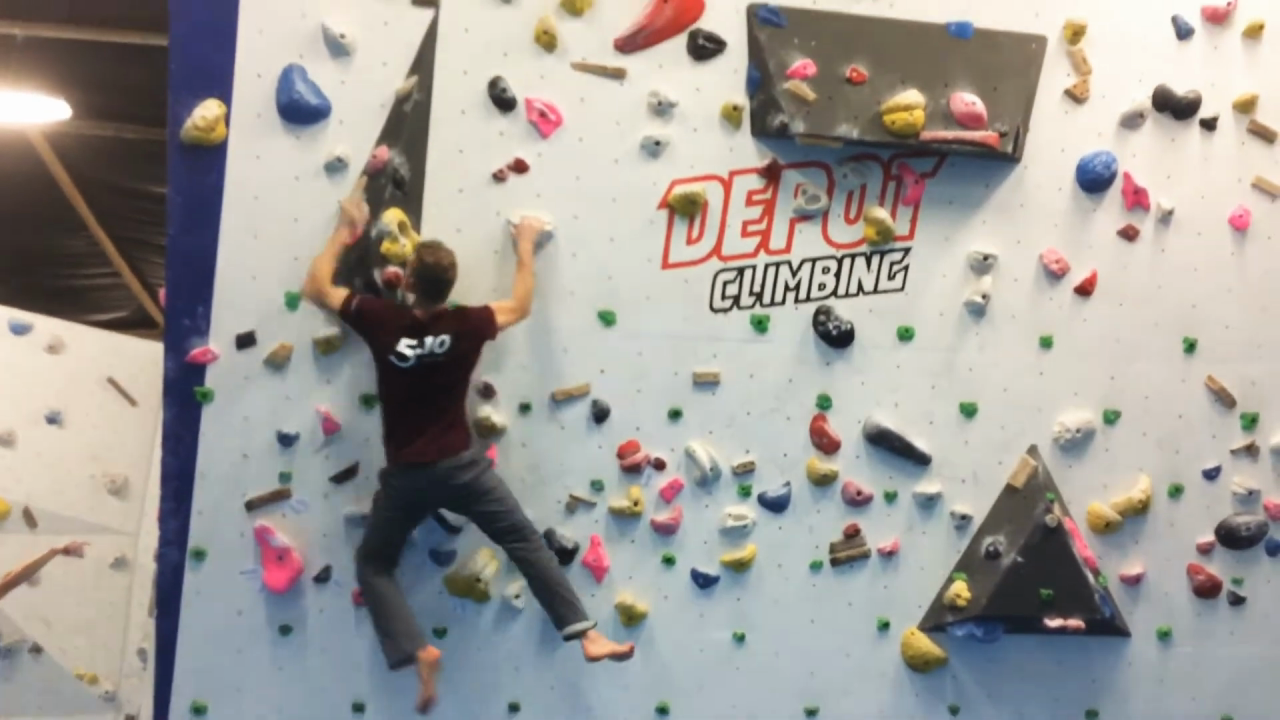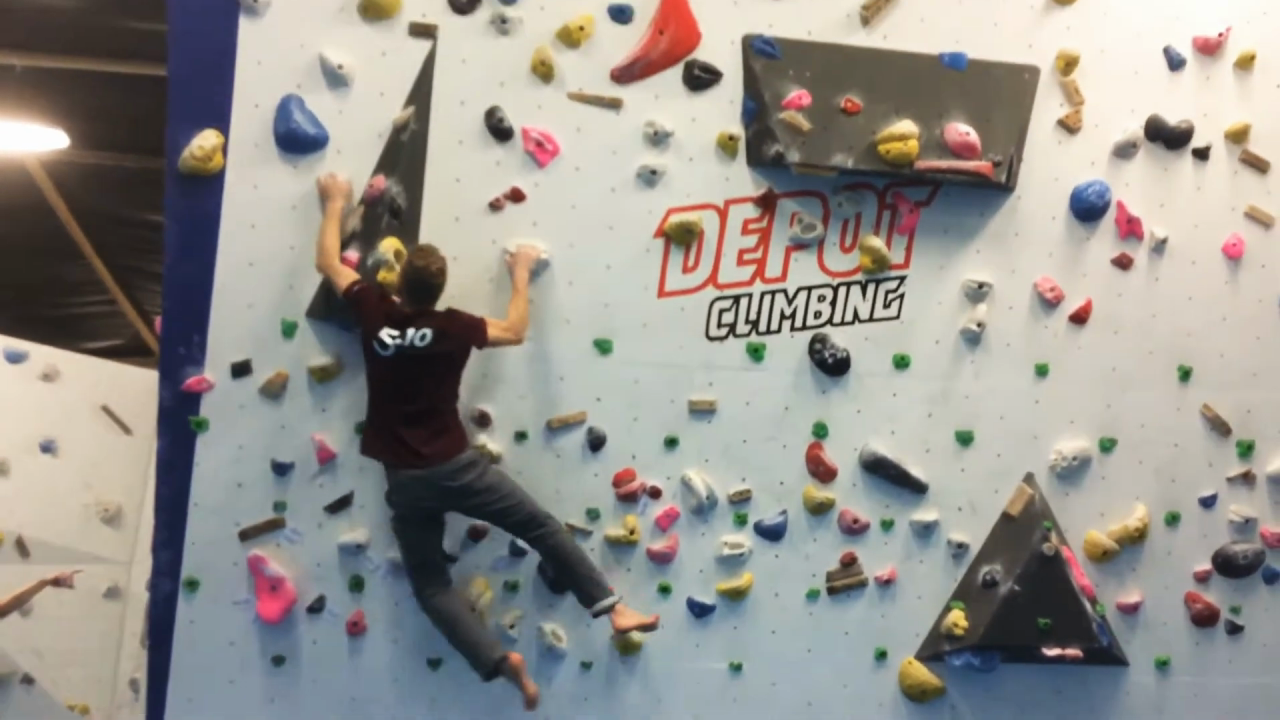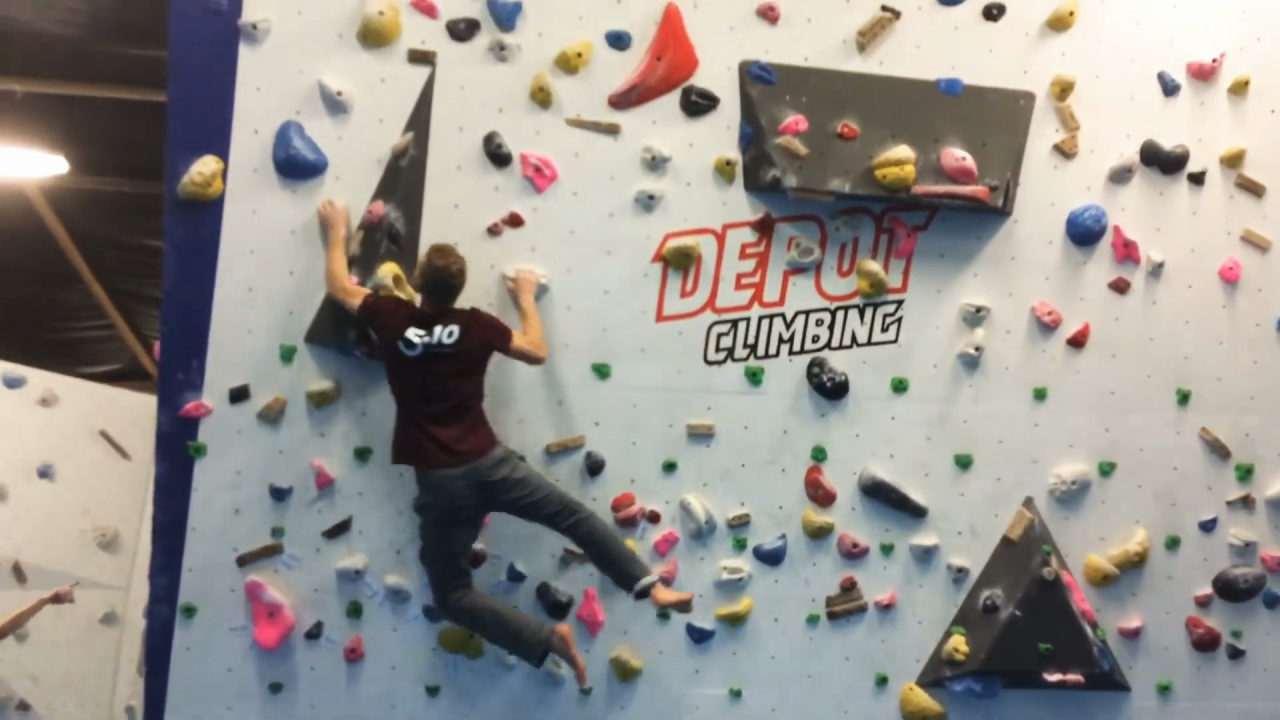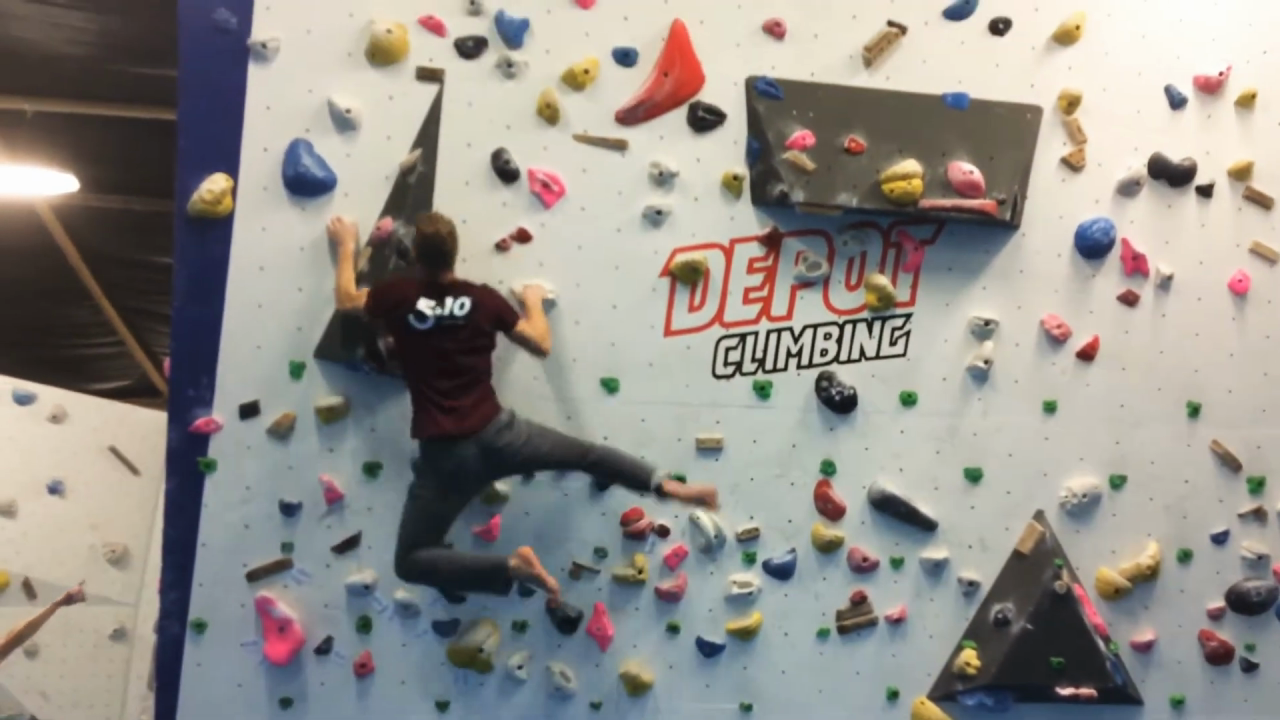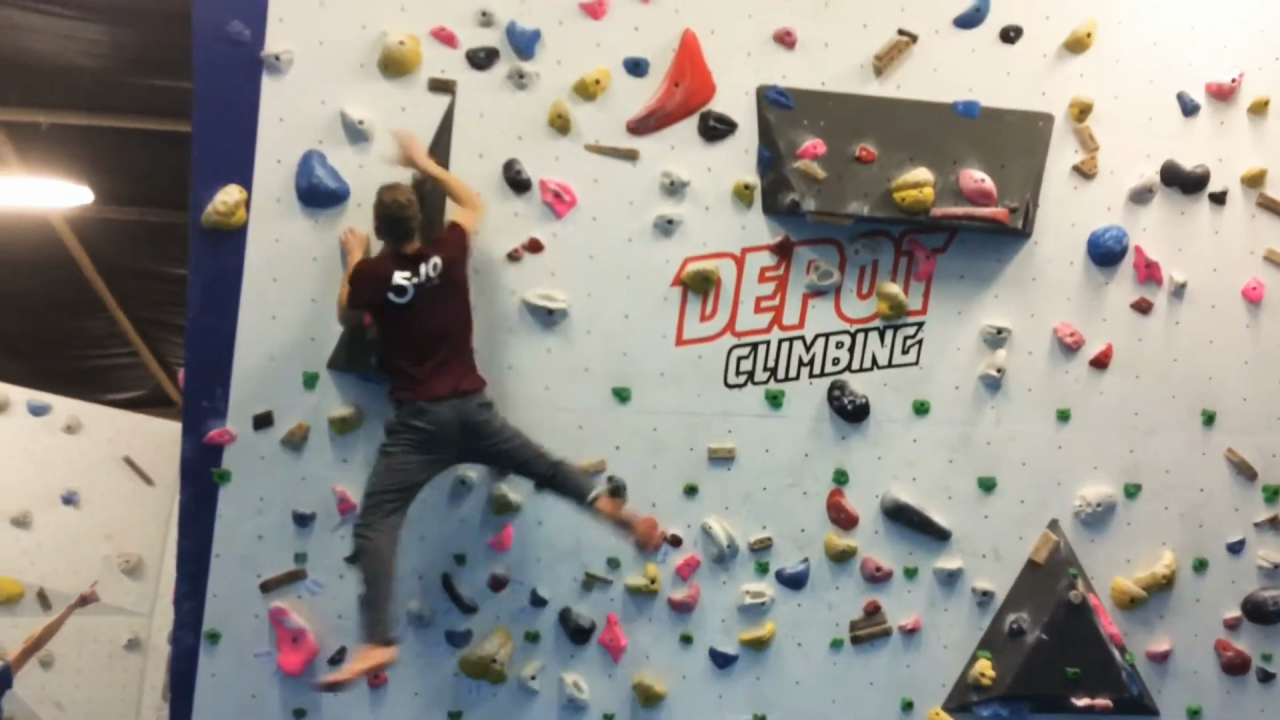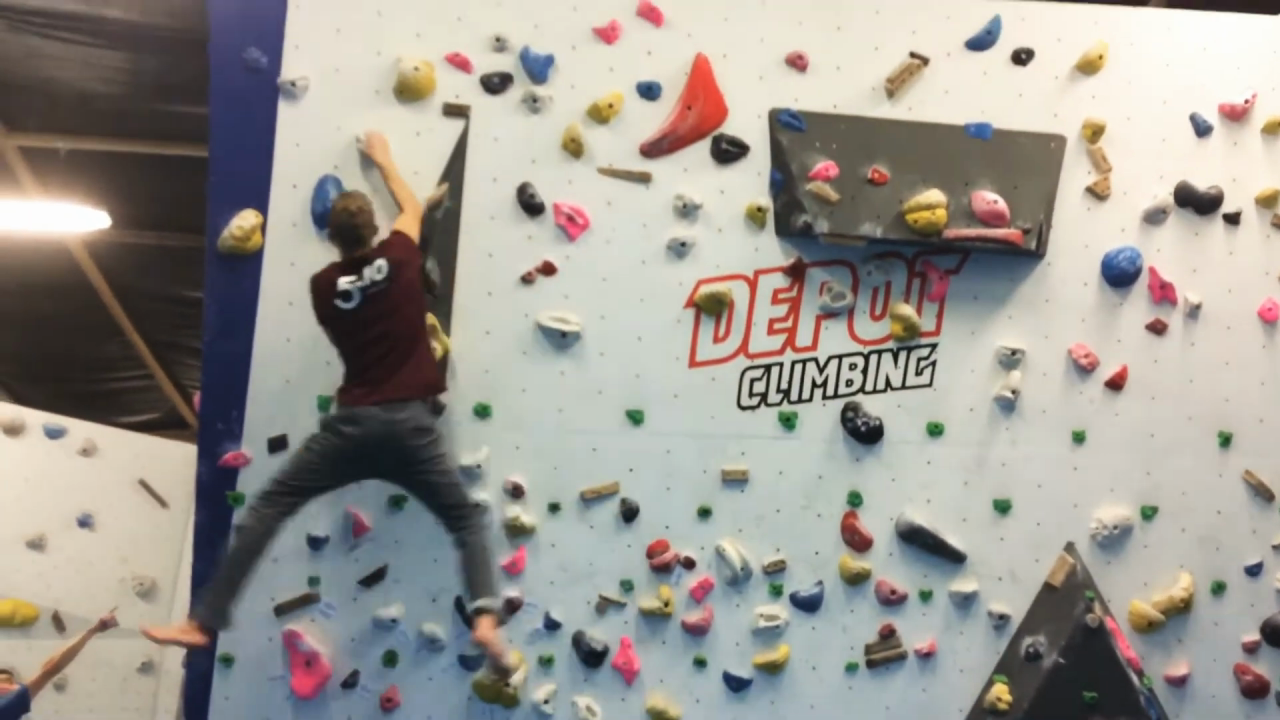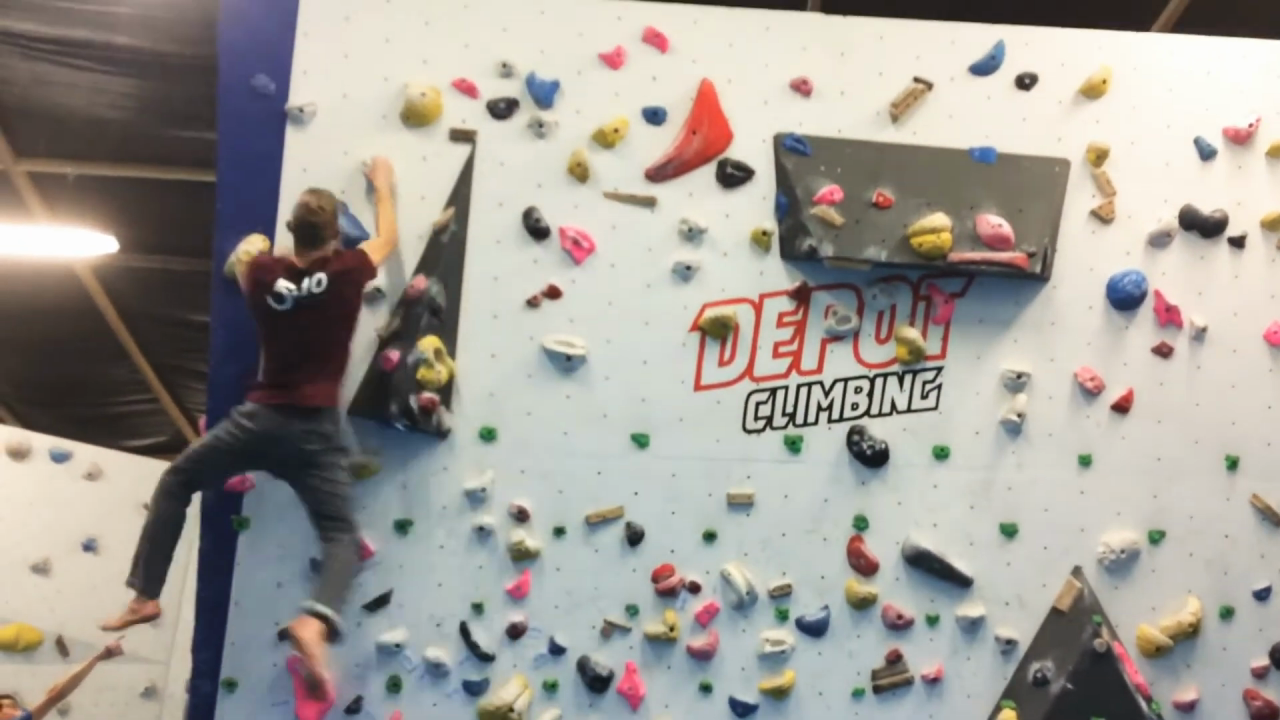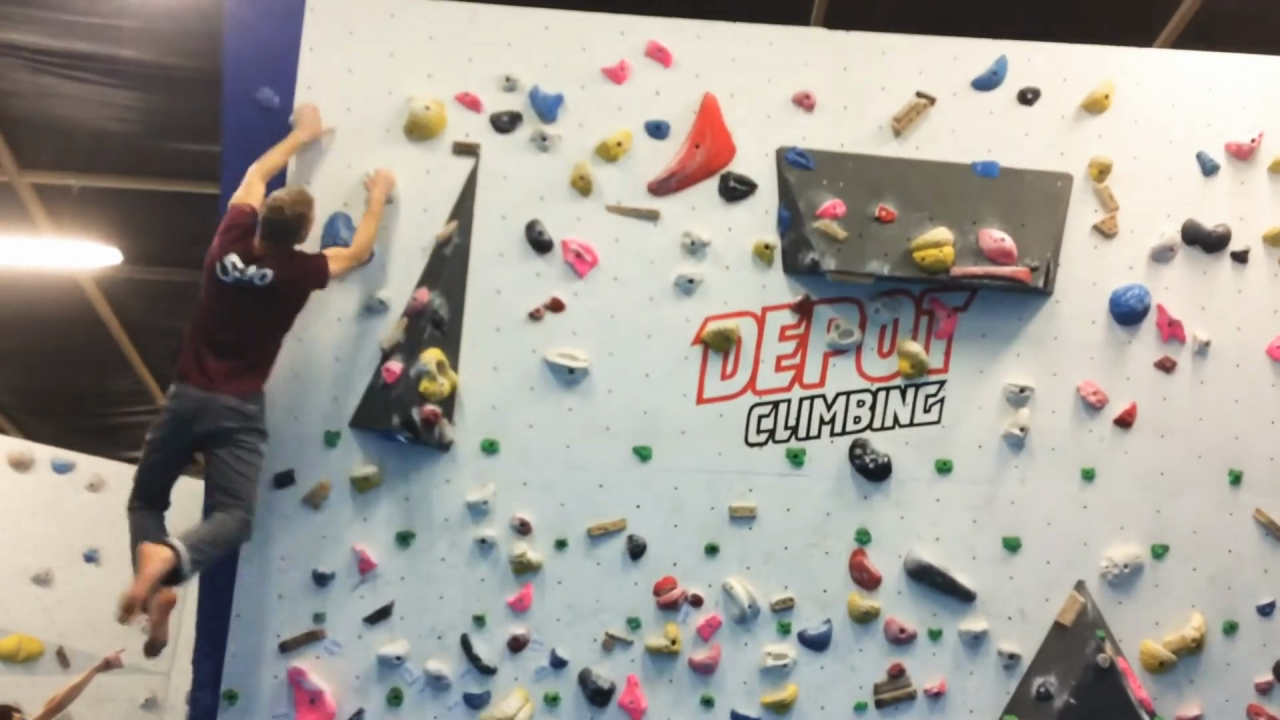
dt=0.2s
person 1, frame 1
left shoulder: (381, 320)
right shoulder: (467, 325)
left elbow: (317, 287)
right elbow: (521, 306)
left wrist: (345, 231)
right wrist: (527, 248)
left hip: (404, 474)
right hip: (460, 465)
left knee: (374, 568)
right knee: (527, 543)
left ankle: (420, 650)
right ankle: (586, 633)
person 1, frame 2
left shoulder: (372, 310)
right shoulder: (454, 328)
left elbow: (328, 262)
right elbow: (515, 330)
left wrist: (335, 204)
right wrist: (521, 276)
left hip: (406, 480)
right hip: (459, 467)
left knee: (432, 587)
right knee: (543, 529)
left ankle: (503, 658)
right ankle: (615, 609)
person 1, frame 3
left shoulder: (391, 317)
right shoulder: (479, 326)
left elbow: (338, 286)
right elbow: (537, 351)
left wrist: (336, 230)
right wrist: (528, 300)
left hip: (438, 483)
right hip: (491, 465)
left knee: (451, 595)
right knee: (575, 517)
left ankle: (547, 639)
right ankle: (650, 587)
person 1, frame 4
left shoulder: (398, 296)
right shoulder: (484, 300)
left elbow: (345, 300)
right elbow: (542, 345)
left wrist: (346, 249)
right wrist: (535, 305)
left hip: (444, 453)
right hip: (498, 433)
left knee: (412, 559)
right knee: (588, 455)
left ankle: (512, 566)
right ankle: (670, 487)
person 1, frame 5
left shoulder: (369, 272)
right shoulder: (447, 252)
left elbow: (345, 315)
right elbow: (470, 203)
left wrist: (354, 260)
right wrist: (425, 165)
left hip: (419, 425)
right hip: (468, 409)
left knee: (373, 527)
right knee: (546, 468)
left ankle: (378, 641)
right ankle: (606, 499)
person 1, frame 6
left shoulder: (322, 285)
right shoulder: (399, 256)
right elbow: (412, 208)
right wrist: (382, 159)
left hip: (356, 424)
right hip: (414, 423)
left knee: (268, 508)
right knee: (466, 516)
left ankle: (202, 624)
right ankle: (484, 617)
person 1, frame 7
left shoulder: (264, 273)
right shoulder: (346, 273)
right elbow: (388, 239)
right wrist: (383, 189)
left hip: (259, 420)
right hip: (319, 428)
left knee: (175, 485)
right knee: (342, 539)
left ankle: (144, 598)
right ankle: (315, 623)
person 1, frame 8
left shoulder: (231, 237)
right shoulder: (300, 270)
left elbow: (254, 174)
right elbow: (360, 251)
left wrist: (298, 136)
right wrist: (376, 199)
left hip: (185, 398)
right hip: (237, 410)
left knee: (146, 502)
right knee: (234, 517)
left ankle: (161, 590)
right ankle: (166, 557)
